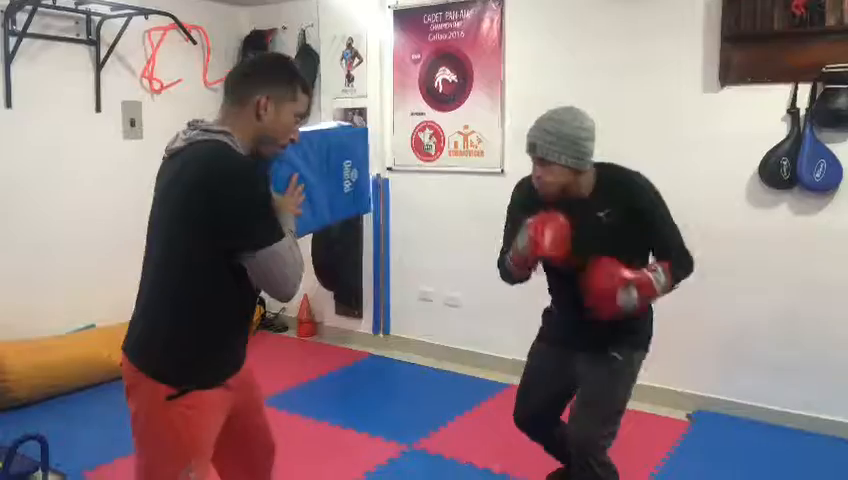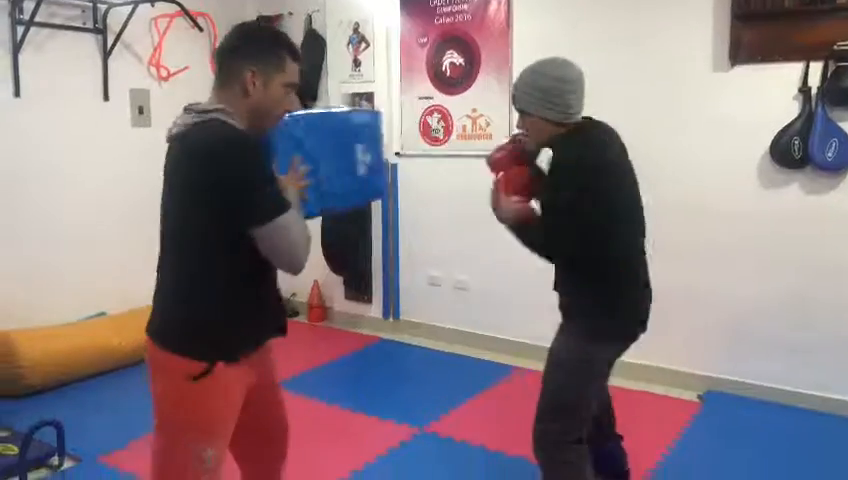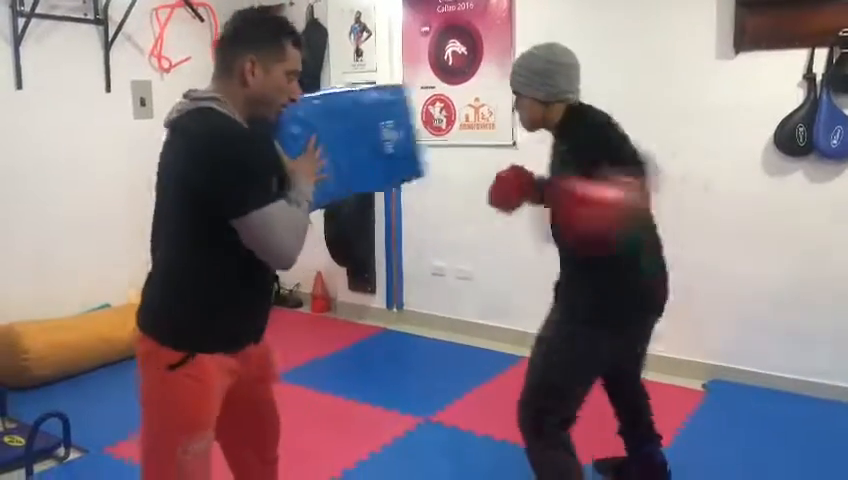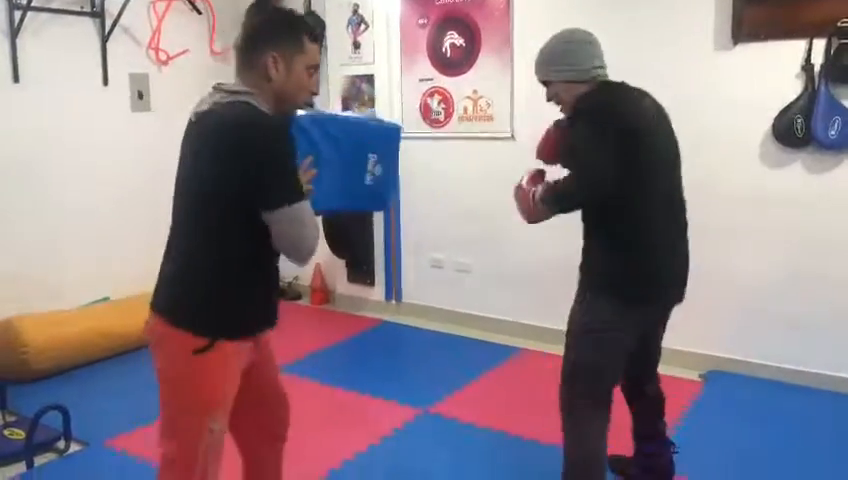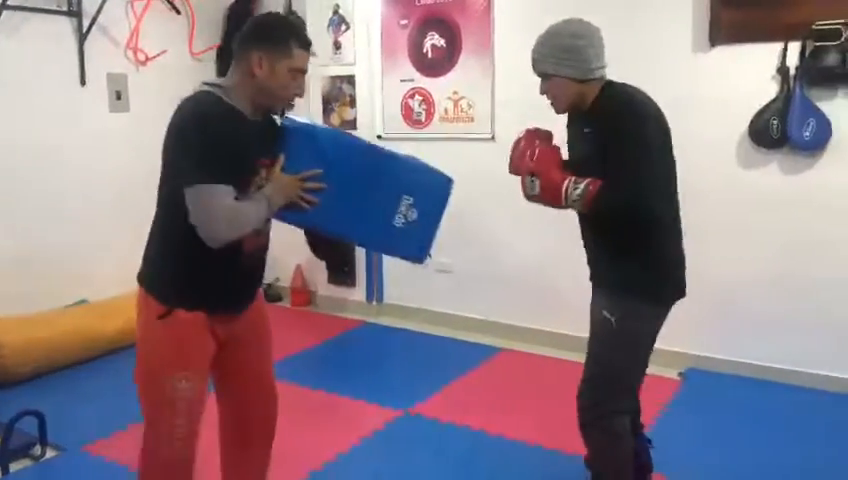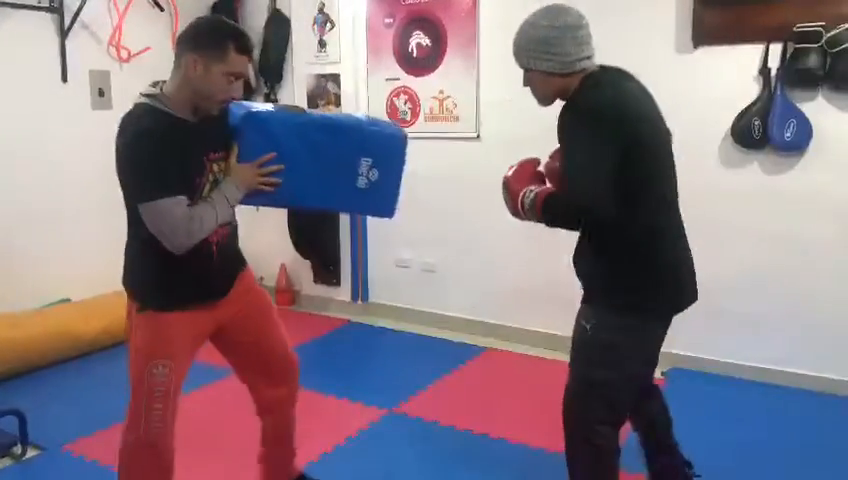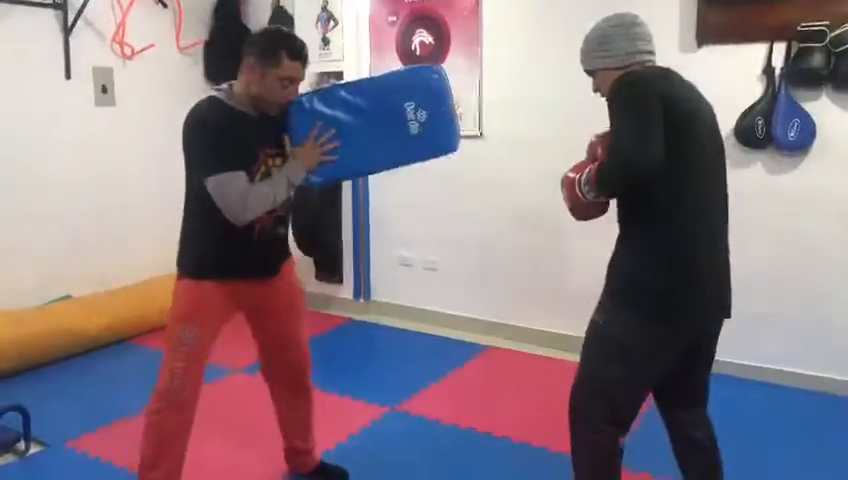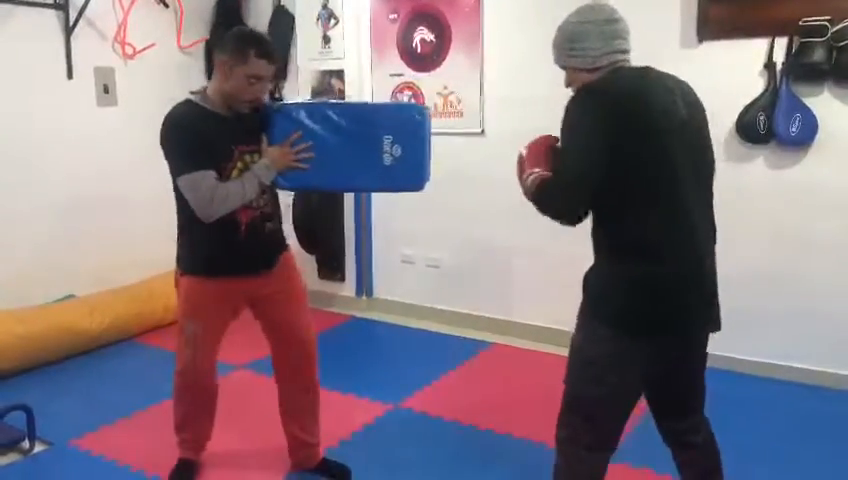
dt=0.4s
person 1, frame 1
left shoulder: (193, 155)
right shoulder: (234, 172)
right elbow: (284, 282)
left wrist: (271, 218)
right wrist: (284, 218)
left hip: (215, 362)
right hip: (174, 376)
person 1, frame 2
left shoulder: (201, 139)
right shoulder: (233, 150)
right elbow: (292, 255)
left wrist: (276, 196)
right wrist: (288, 197)
left hip: (243, 343)
right hip: (196, 354)
person 1, frame 3
left shoulder: (197, 127)
right shoulder: (226, 142)
right elbow: (282, 248)
left wrist: (281, 183)
right wrist: (302, 185)
left hip: (237, 335)
right hip: (185, 346)
person 1, frame 4
left shoulder: (215, 119)
right shoulder: (261, 132)
right elbow: (301, 244)
left wrist: (286, 189)
right wrist: (298, 191)
left hip: (233, 324)
right hip: (198, 332)
left knee: (268, 424)
person 1, frame 5
left shoulder: (265, 125)
right shoulder: (201, 119)
right elbow: (216, 225)
left wrist: (292, 191)
right wrist: (275, 194)
left hip: (240, 300)
right hip: (179, 304)
left knee: (256, 414)
right knee: (171, 438)
person 1, frame 6
left shoulder: (217, 115)
right shoulder: (143, 132)
right elbow: (179, 232)
right wrist: (235, 186)
left hip: (230, 281)
right hip: (165, 300)
left knee: (279, 372)
right knee: (151, 423)
person 1, frame 7
left shoulder: (279, 115)
right shoulder: (207, 121)
right elbow: (239, 206)
right wrist: (297, 166)
left hip: (272, 267)
right hip: (209, 275)
left knee: (293, 367)
right knee: (177, 388)
person 1, frame 8
left shoulder: (262, 115)
right shoulder: (183, 123)
left elbow: (300, 166)
right elbow: (208, 204)
right wrist: (269, 166)
left hip: (271, 260)
right hip: (207, 271)
left knee: (299, 355)
right knee: (194, 371)
person 2, frame 1
left shoulder: (631, 191)
right shoulder: (529, 194)
left elbow: (680, 260)
right elbow: (509, 271)
left wrist: (639, 286)
right wrist: (525, 250)
left hip: (619, 336)
right hip: (562, 328)
left knee: (586, 440)
right knee: (530, 415)
person 2, frame 2
left shoulder: (577, 157)
right shoulder: (591, 139)
left elbow: (562, 247)
left wrist: (509, 211)
left hip: (602, 307)
right hip: (618, 297)
left knee: (556, 435)
right knee: (584, 382)
person 2, frame 3
left shoulder: (590, 129)
right shoulder: (576, 129)
left elbow: (631, 173)
left wrist: (618, 195)
right wrist: (534, 188)
left hip: (604, 294)
right hip: (631, 287)
left knee: (540, 415)
right knee: (623, 383)
person 2, frame 4
left shoulder: (594, 109)
right shoulder: (643, 105)
left elbow: (590, 185)
left wrist: (536, 196)
right wrist: (568, 151)
left hip: (619, 272)
right hip: (666, 267)
left knee: (584, 394)
right knee: (639, 372)
person 2, frame 5
left shoulder: (631, 114)
right shoulder: (583, 115)
left elbow: (641, 203)
left wrist: (564, 188)
right wrist: (548, 170)
left hip: (641, 278)
right hip: (617, 272)
left knee: (601, 400)
right knee: (617, 380)
person 2, frame 6
left shoulder: (590, 111)
right shoulder: (616, 86)
left elbow: (587, 207)
left wrist: (529, 197)
right wrist: (568, 172)
left hip: (629, 285)
right hip: (655, 273)
left knee: (588, 411)
right knee: (633, 385)
person 2, frame 7
left shoulder: (636, 90)
right shoulder: (687, 94)
left elbow: (637, 164)
left wrist: (589, 180)
left hip: (653, 282)
right hip: (705, 284)
left knee: (596, 408)
right knee: (686, 407)
person 2, frame 8
left shoulder: (596, 102)
right shoulder: (678, 92)
left elbow: (570, 203)
left wrist: (535, 178)
left hip: (629, 295)
right hip: (691, 290)
left knee: (583, 434)
right knee: (683, 415)
